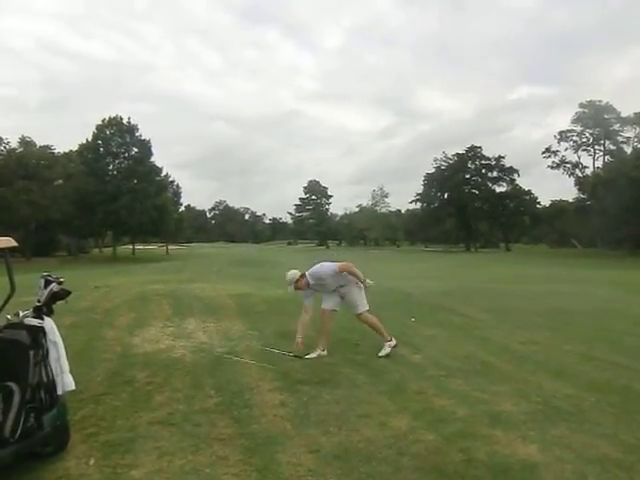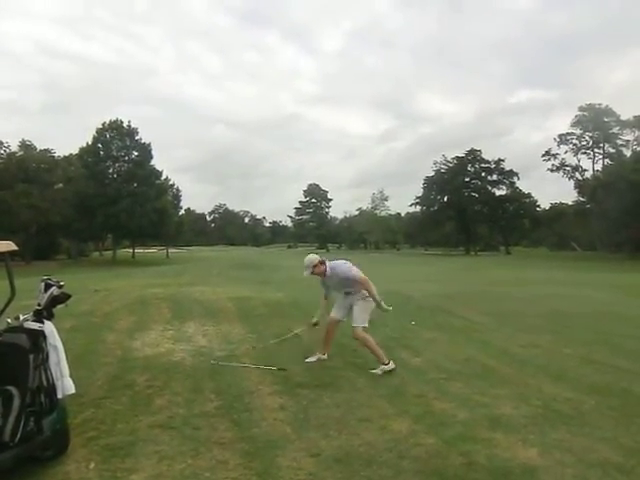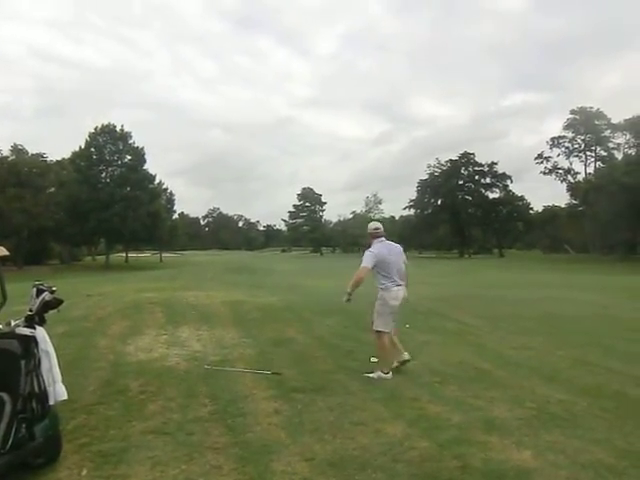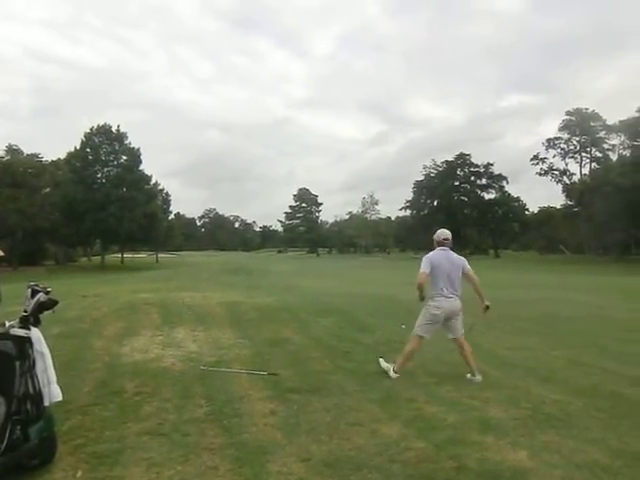
dt=0.5s
person 1, frame 1
left shoulder: (320, 271)
right shoulder: (307, 288)
left elbow: (347, 265)
right elbow: (306, 313)
left wrist: (363, 280)
right wrist: (299, 337)
left hip: (350, 283)
left knee: (363, 315)
right knee: (324, 313)
left ankle: (388, 340)
right ankle: (321, 348)
person 1, frame 2
left shoulder: (342, 268)
right shoulder: (324, 277)
left elbow: (365, 281)
right elbow: (326, 297)
left wrist: (379, 302)
right wrist: (317, 317)
left hip: (363, 296)
left knee: (358, 332)
right knee: (331, 322)
left ankle: (386, 363)
right ankle: (322, 353)
person 1, frame 3
left shoulder: (372, 252)
right shoulder: (396, 247)
left elbow: (360, 276)
right elbow: (405, 267)
left wrist: (348, 293)
right wrist: (402, 285)
left hip: (388, 294)
right hip: (398, 291)
left knee: (381, 332)
right knee: (377, 324)
left ankle: (385, 370)
right ankle: (401, 354)
person 1, frame 4
left shoulder: (430, 257)
right shoulder: (460, 259)
left elbow: (420, 281)
right elbow: (474, 280)
left wrist: (420, 293)
right wrist: (484, 300)
left hip: (436, 304)
right hip: (454, 304)
left knee: (416, 337)
right knee: (459, 339)
left ankle: (394, 369)
right ankle: (475, 373)
